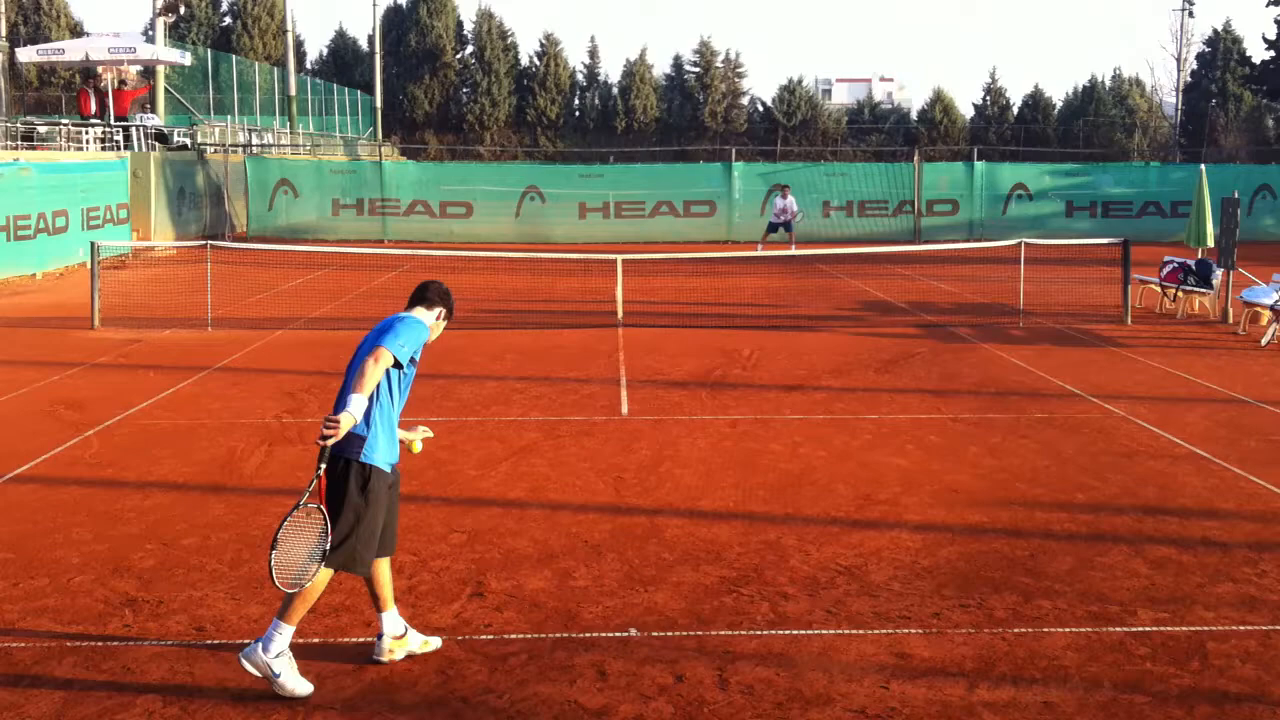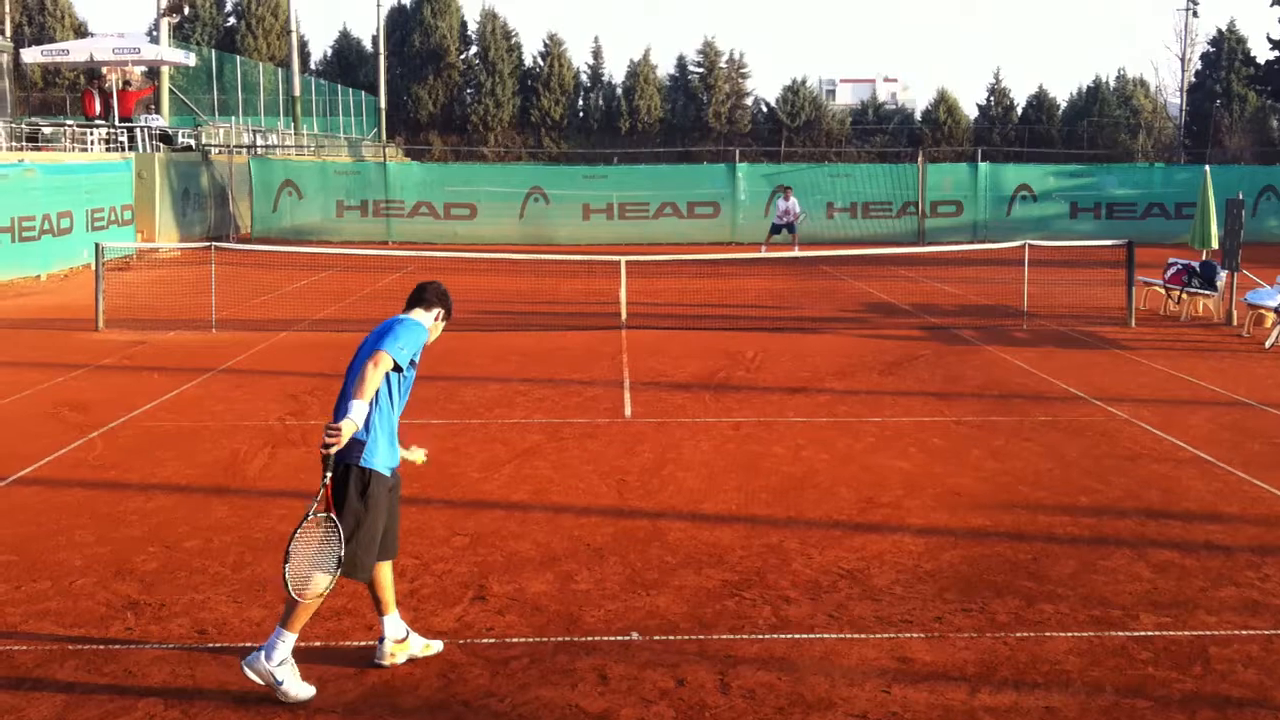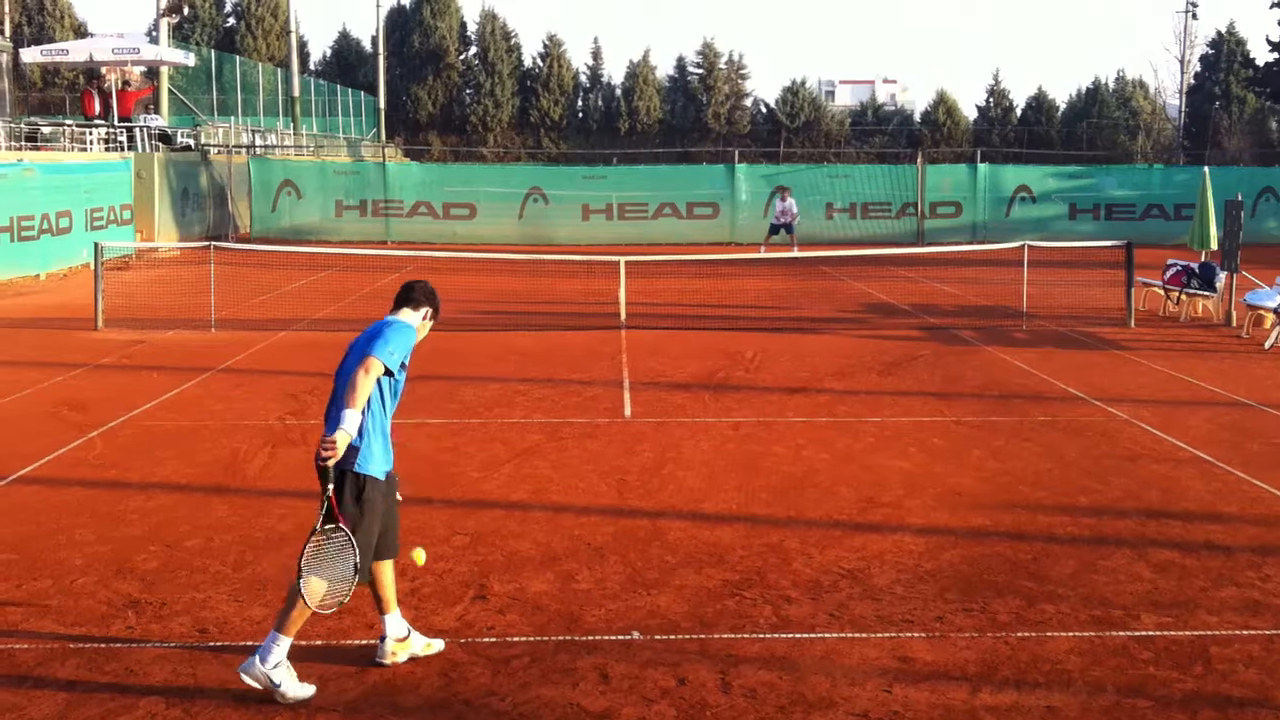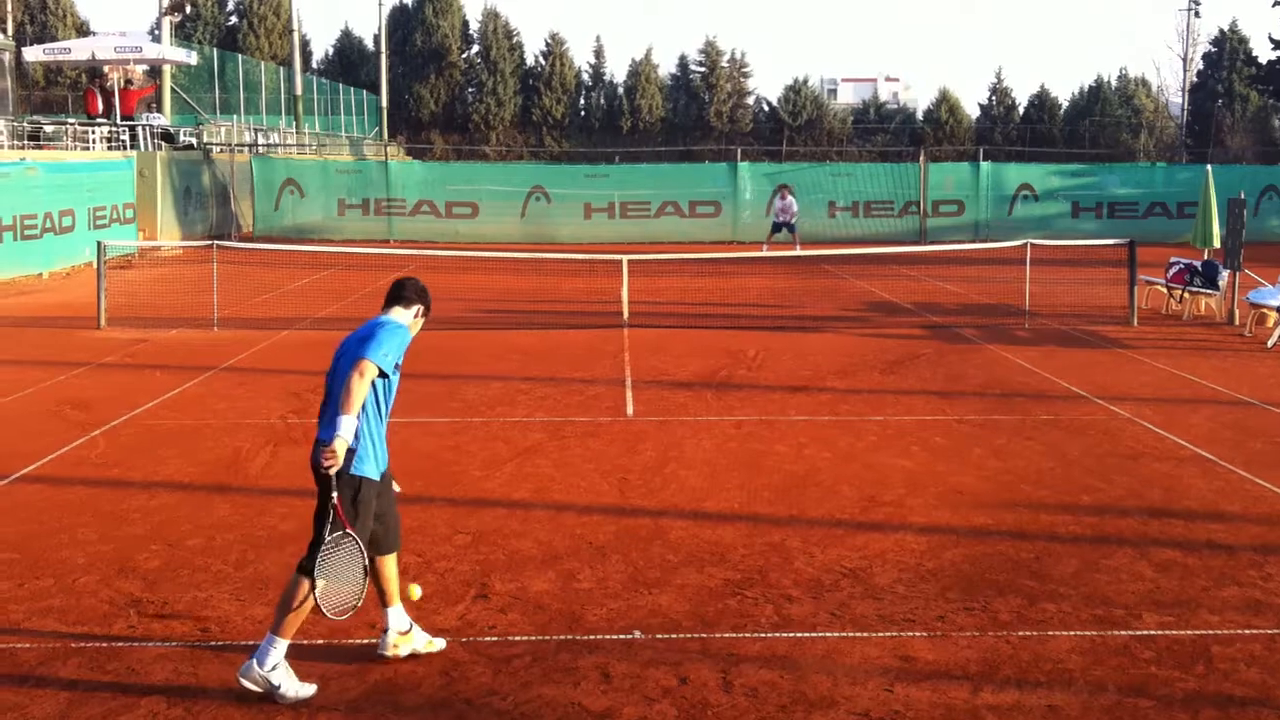
dt=0.1s
person 1, frame 1
left shoulder: (390, 328)
right shoulder: (412, 326)
right elbow: (375, 362)
left wrist: (402, 435)
right wrist: (351, 413)
left hip: (374, 455)
right hip: (363, 456)
left knee: (379, 543)
right knee: (333, 552)
left ankle: (393, 636)
right ankle: (271, 649)
person 1, frame 2
left shoulder: (388, 330)
right shoulder: (411, 329)
right elbow: (374, 366)
left wrist: (399, 450)
right wrist: (352, 420)
left hip: (374, 460)
right hip: (365, 461)
left knee: (380, 547)
left ankle: (395, 639)
right ankle: (273, 656)
person 1, frame 3
left shoulder: (373, 334)
right shoulder: (402, 331)
right elbow: (366, 372)
right wrist: (347, 428)
left hip: (367, 462)
right hip: (358, 463)
left knee: (383, 545)
left ankle: (397, 639)
right ankle: (267, 662)
person 1, frame 4
left shoulder: (359, 336)
right shoulder: (393, 331)
right elbow: (360, 375)
right wrist: (343, 437)
left hip: (363, 462)
right hip: (352, 464)
left knee: (384, 539)
left ankle: (399, 632)
right ankle: (266, 663)
